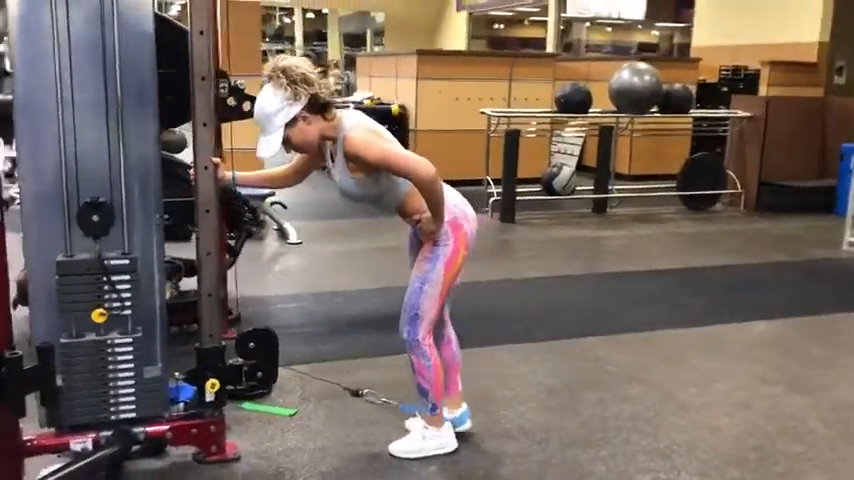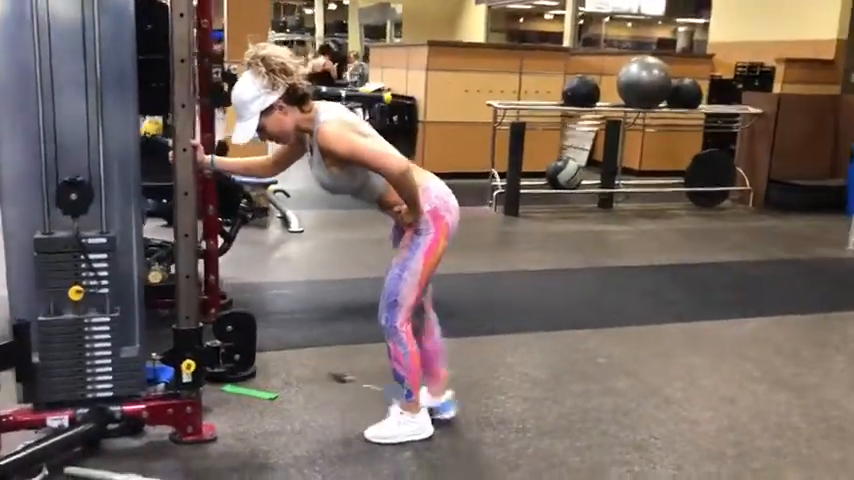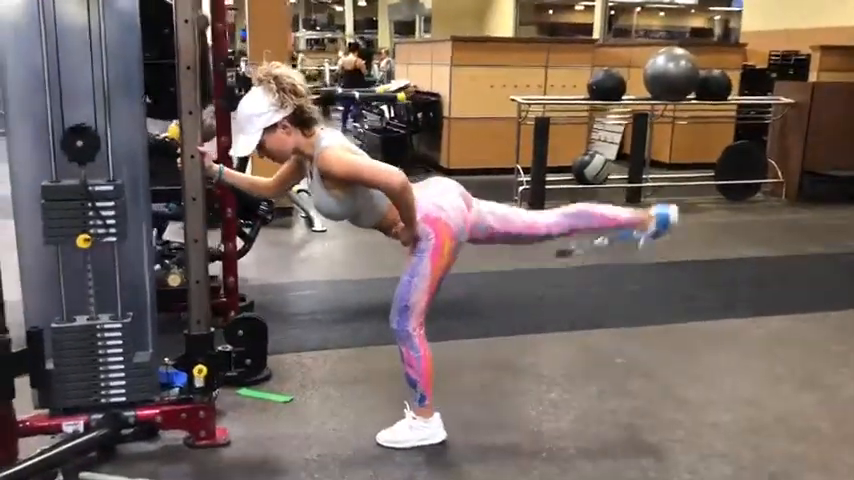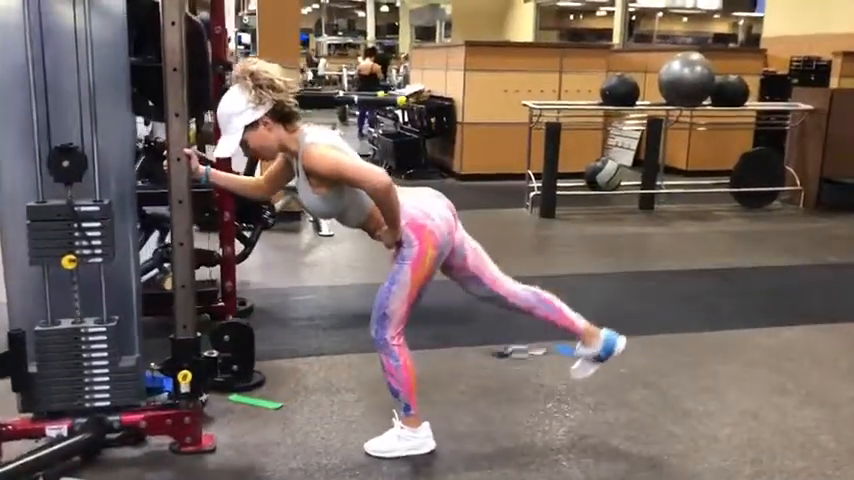
dt=0.5s
person 1, frame 1
left shoulder: (353, 138)
right shoulder: (327, 138)
left elbow: (426, 172)
right elbow: (289, 176)
left wrist: (437, 221)
right wrist: (229, 177)
left hip: (448, 222)
right hip: (429, 222)
left knee: (416, 329)
right knee: (433, 321)
left ankle: (436, 430)
right ankle: (452, 408)
person 1, frame 2
left shoulder: (330, 131)
right shoulder: (307, 128)
left elbow: (399, 167)
right elbow: (270, 166)
left wrist: (414, 212)
right wrist: (208, 162)
left hip: (429, 211)
right hip: (414, 209)
left knee: (394, 316)
right knee: (413, 307)
left ankle: (413, 415)
right ankle: (436, 393)
person 1, frame 3
left shoulder: (328, 156)
right shoulder: (307, 153)
left elbow: (396, 181)
right elbow: (272, 189)
left wrist: (409, 229)
right wrist: (220, 172)
left hip: (436, 221)
right hip: (443, 202)
left knee: (406, 325)
right knee: (550, 223)
left ankle: (424, 421)
right ankle: (645, 218)
person 1, frame 4
left shoulder: (312, 150)
right shoulder: (293, 149)
left elbow: (379, 181)
right elbow: (262, 188)
left wrist: (392, 230)
right wrist: (205, 173)
left hip: (419, 227)
right hip: (427, 213)
left knee: (386, 332)
right knee: (503, 289)
left ankle: (412, 430)
right ankle: (594, 337)
